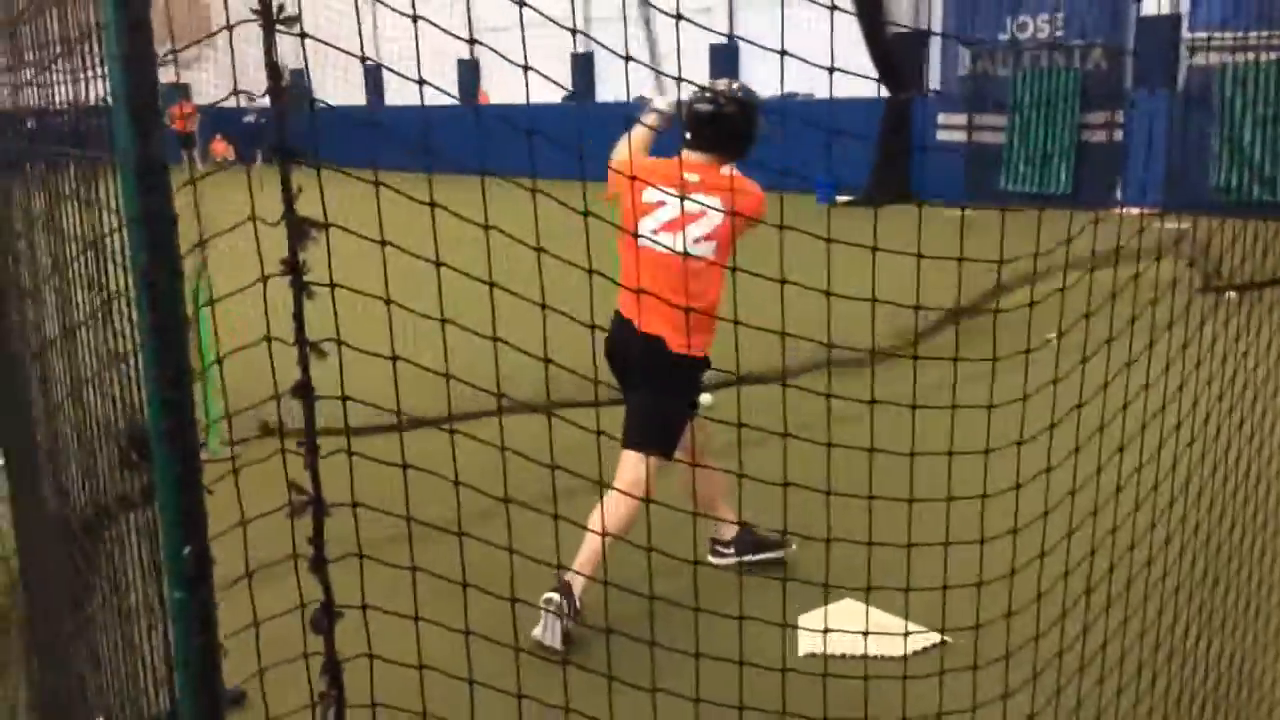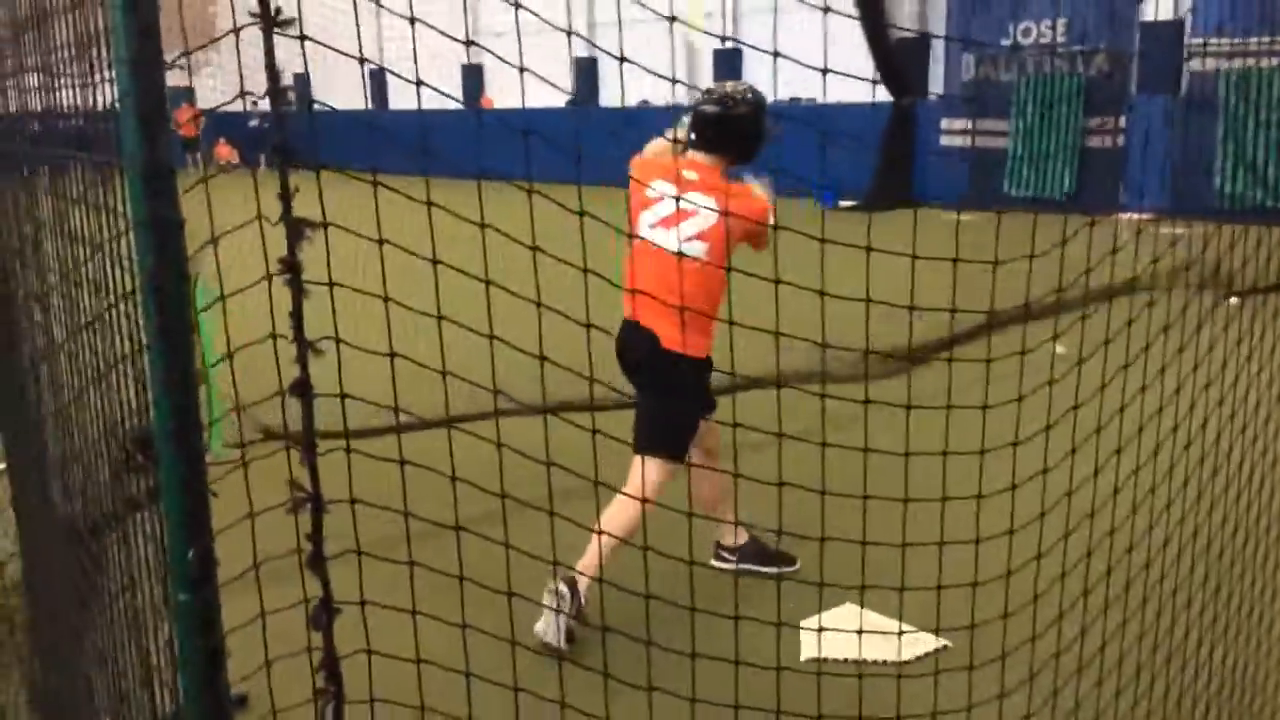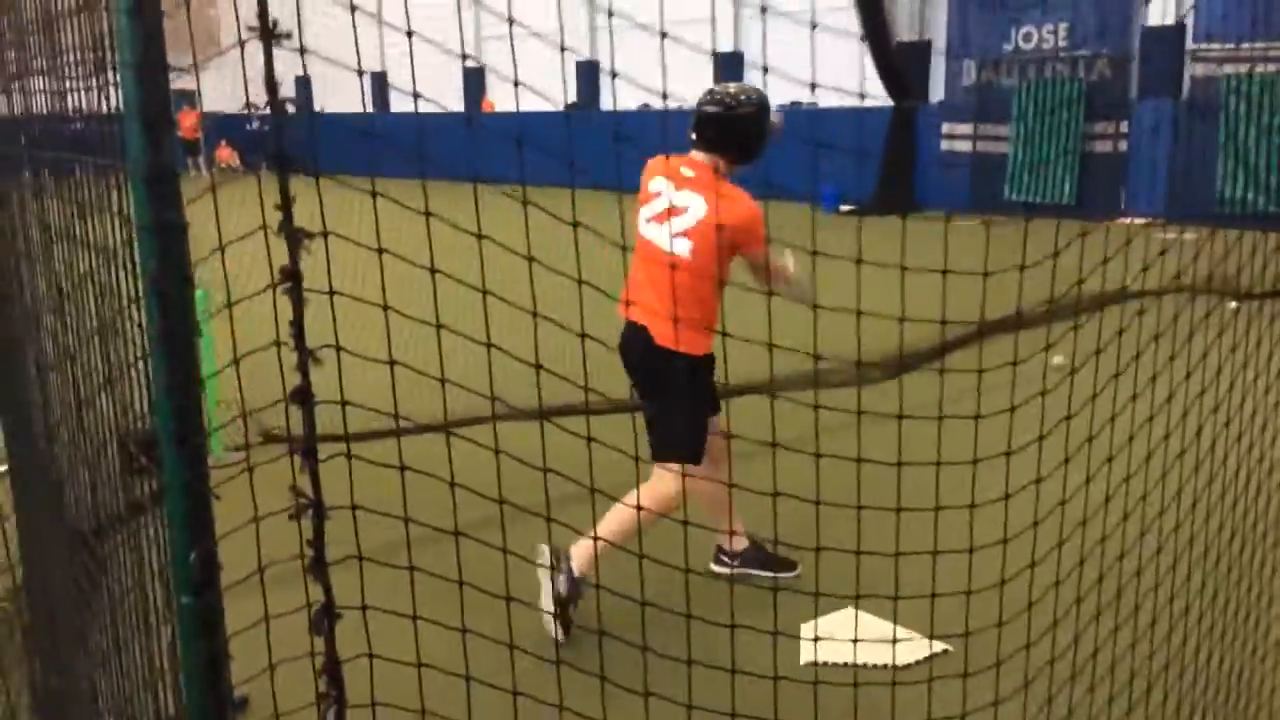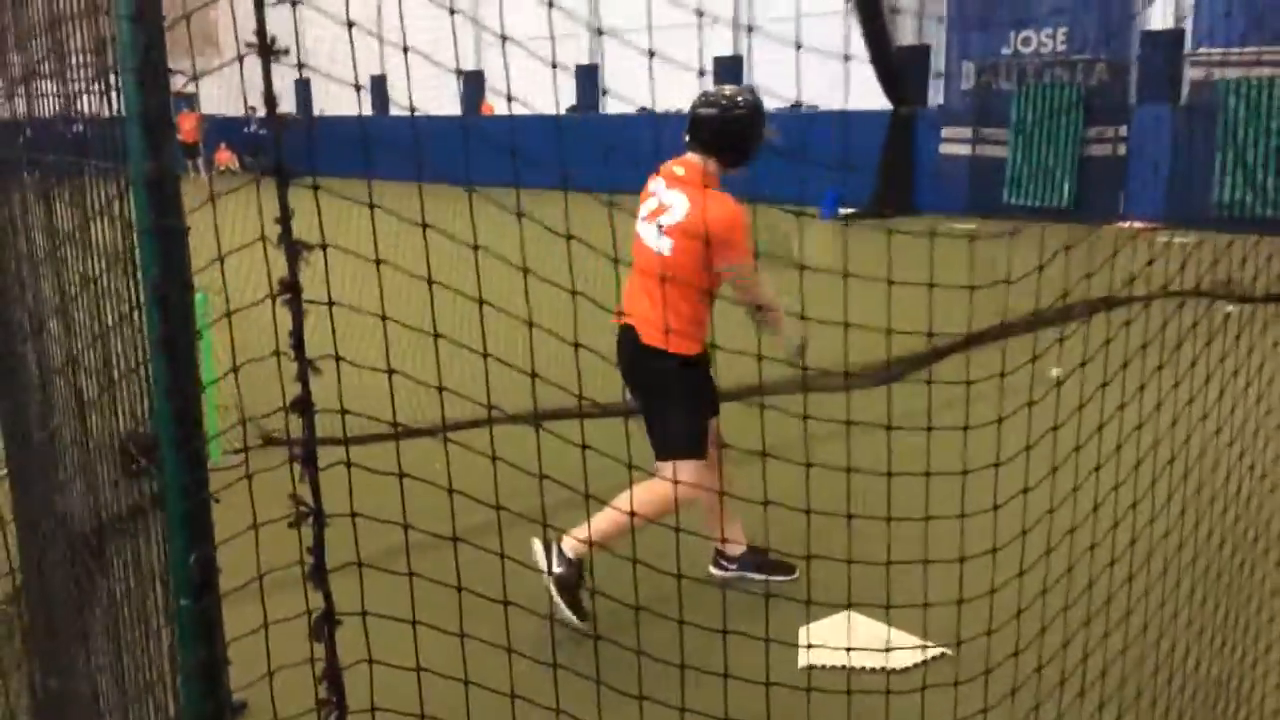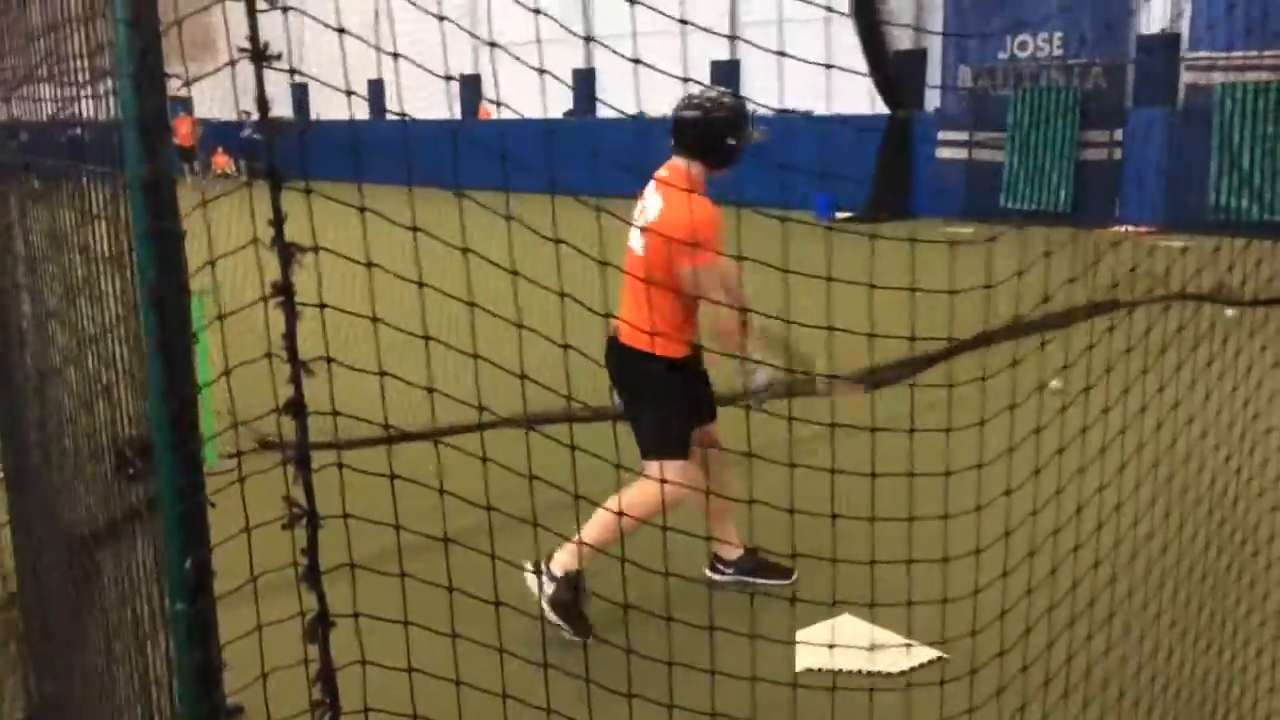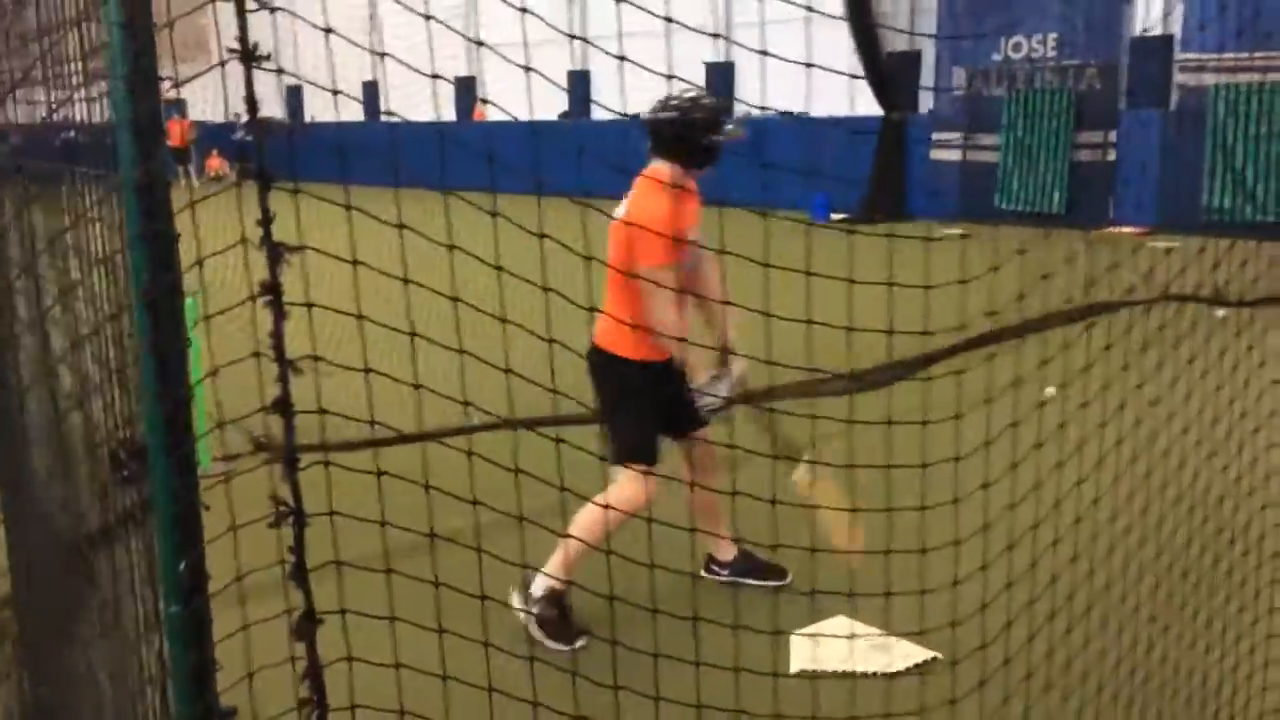
dt=0.1s
person 1, frame 1
left shoulder: (641, 176)
right shoulder: (746, 198)
left elbow: (620, 158)
left wrist: (653, 117)
right wrist: (720, 162)
left hip: (628, 333)
right hip: (675, 349)
left knee: (689, 434)
right knee: (634, 477)
left ankle: (729, 535)
right ankle: (567, 592)
person 1, frame 2
left shoulder: (649, 173)
right shoulder: (743, 205)
right elbow: (764, 233)
left wrist: (679, 134)
left hip: (638, 333)
right hip: (677, 348)
left knee: (701, 434)
right knee: (651, 477)
left ankle: (732, 541)
right ankle: (573, 586)
person 1, frame 3
left shoulder: (657, 173)
right shoulder: (738, 211)
right elbow: (772, 277)
right wrist: (795, 280)
left hip: (643, 333)
right hip: (674, 347)
left knee: (709, 436)
right knee: (673, 481)
left ankle: (734, 547)
right ankle: (573, 565)
person 1, frame 4
left shoulder: (666, 177)
right shoulder: (721, 212)
right elbow: (749, 295)
right wrist: (784, 328)
left hip: (670, 342)
right hip: (660, 350)
left knee: (709, 438)
right knee: (682, 481)
left ankle: (732, 550)
right ankle: (567, 552)
person 1, frame 5
left shoulder: (664, 181)
right shoulder: (694, 213)
right elbow: (720, 306)
left wrist: (730, 295)
right wrist: (749, 358)
left hip: (665, 346)
right hip: (648, 354)
left knee: (707, 441)
right knee: (668, 483)
left ankle: (729, 555)
right ankle: (560, 569)
person 1, frame 6
left shoulder: (681, 197)
right shoulder: (649, 212)
left elbow: (702, 278)
right elbow: (663, 316)
left wrist: (724, 347)
right wrist: (705, 366)
left hip: (662, 353)
right hip: (624, 357)
left knee: (701, 443)
right knee: (632, 491)
left ankle: (725, 556)
right ankle: (541, 592)
